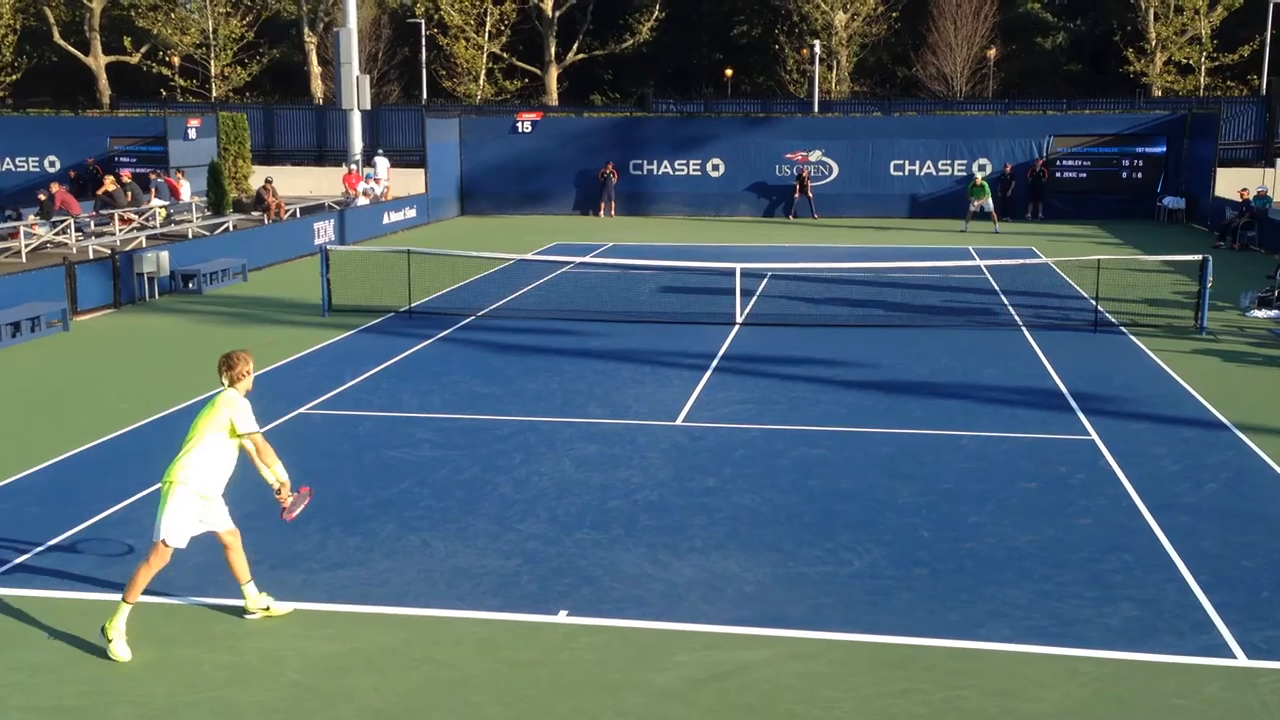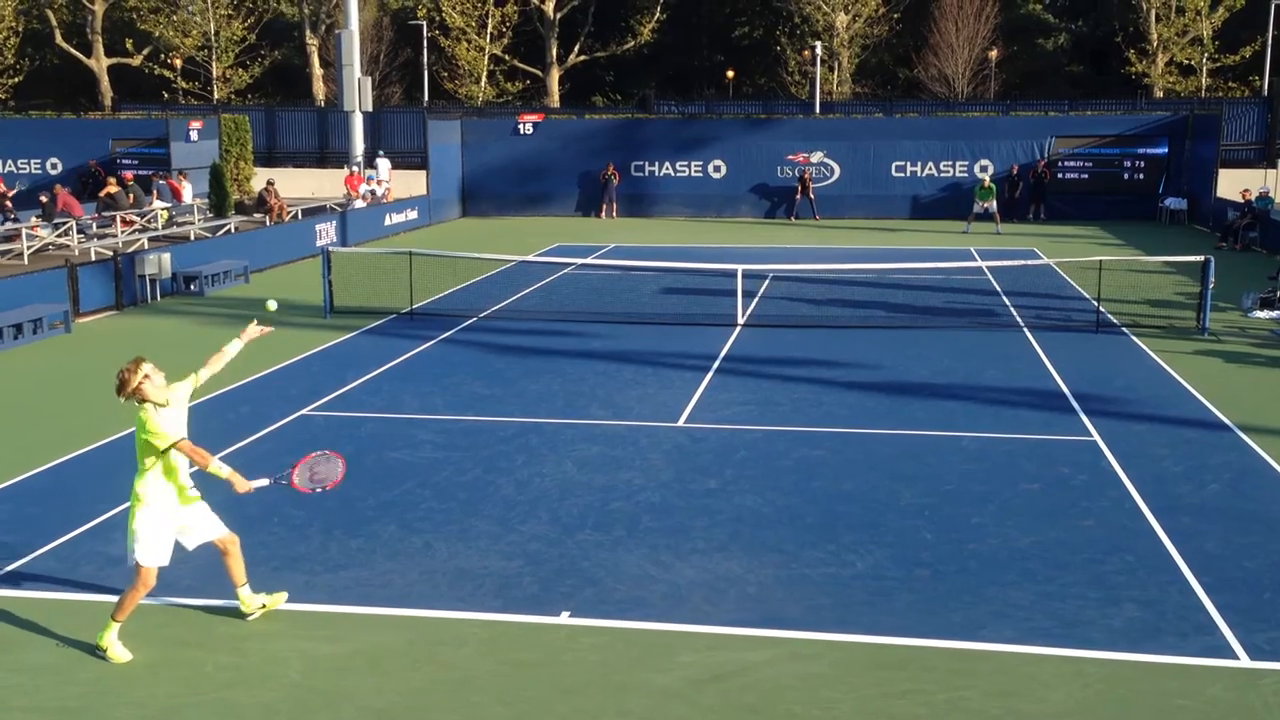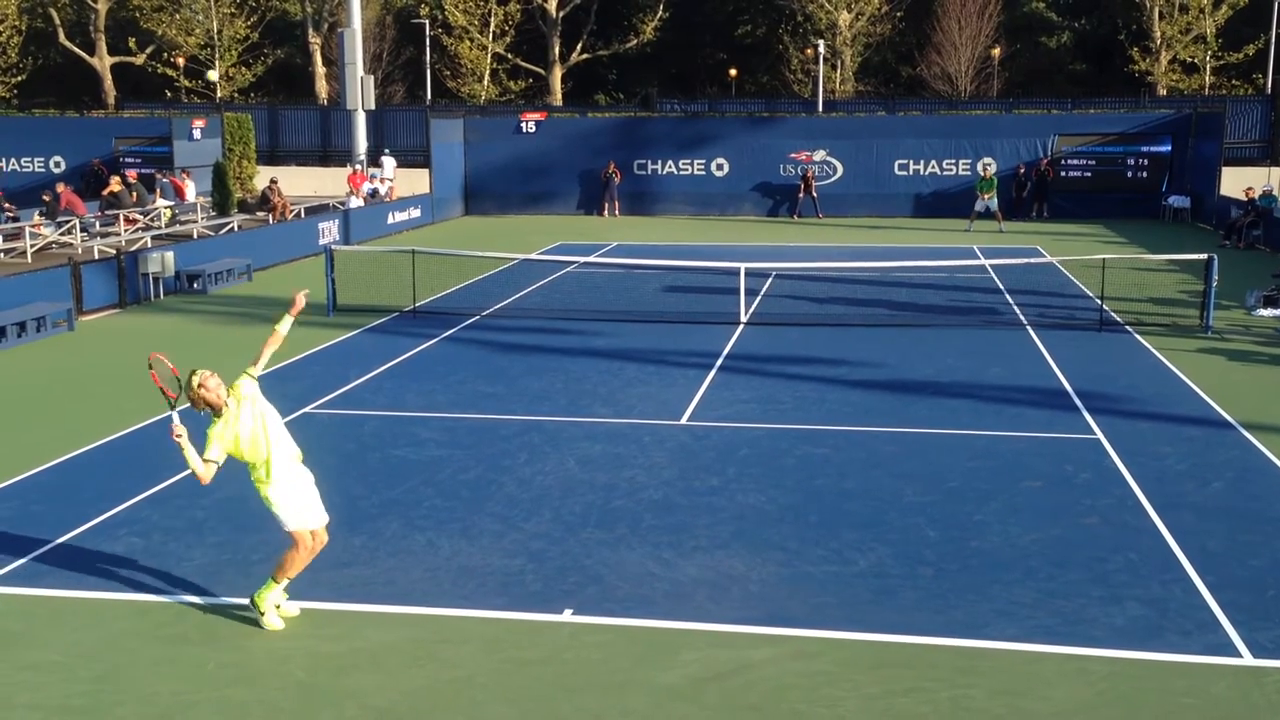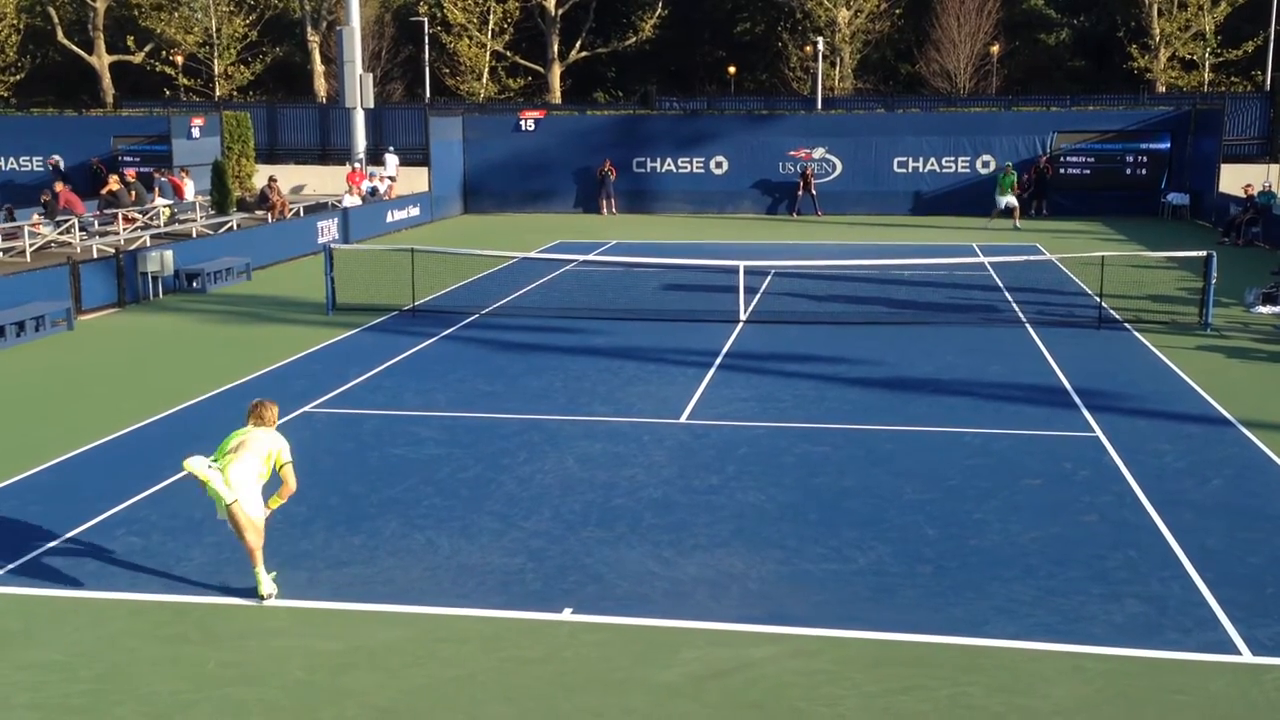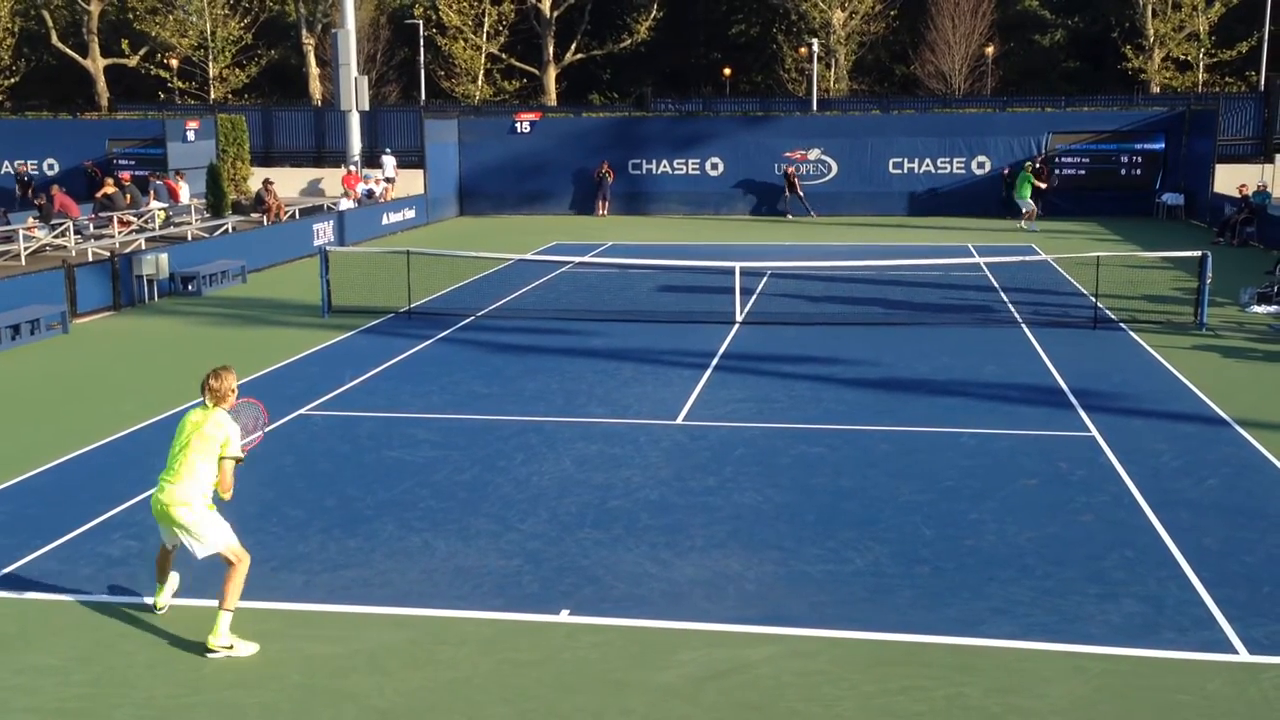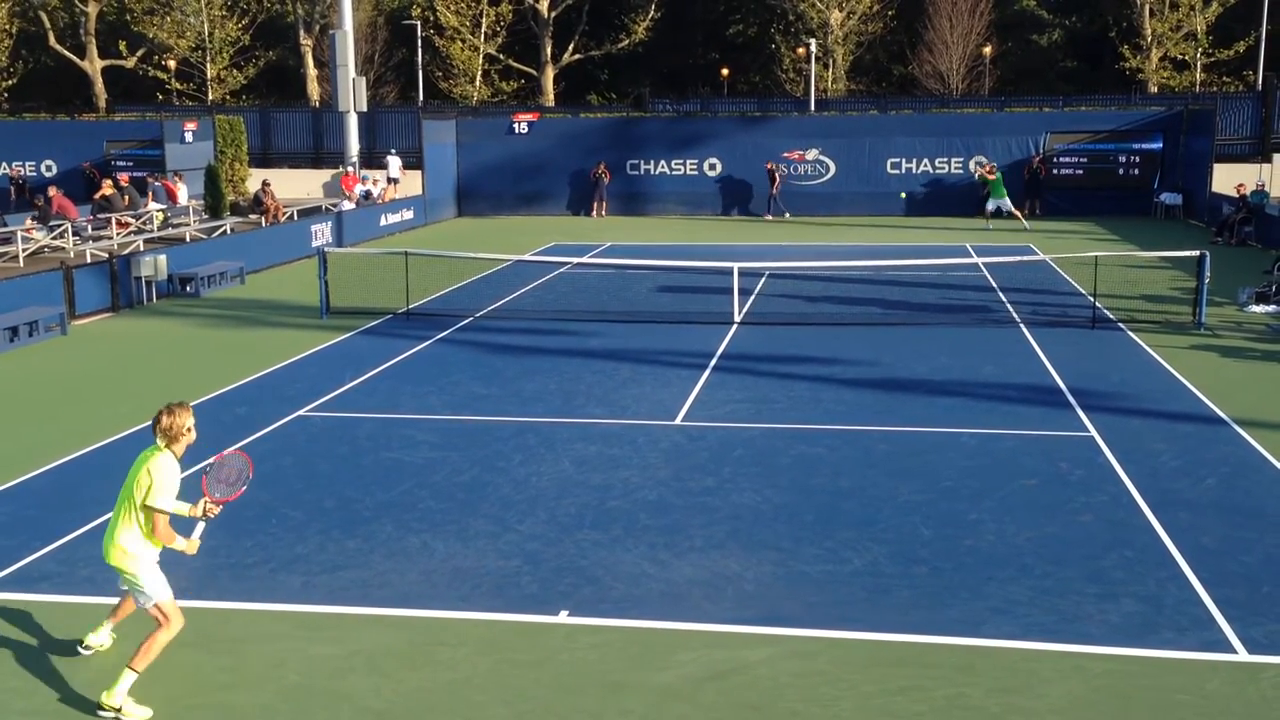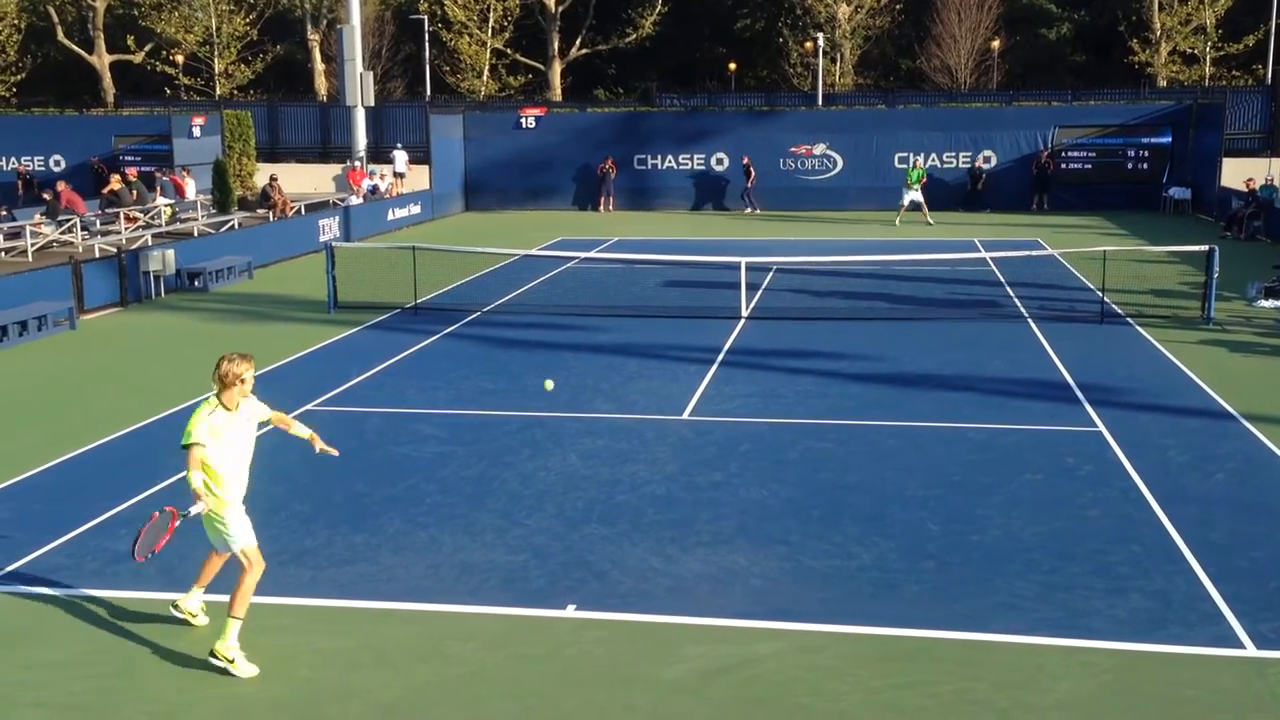
dt=0.7s
person 1, frame 1
left shoulder: (225, 402)
right shoulder: (236, 403)
left elbow: (252, 451)
right elbow: (262, 447)
left wrist: (275, 484)
right wrist: (284, 479)
left hip: (205, 490)
right hip: (185, 487)
left knee: (232, 537)
right knee: (159, 555)
left ankle: (255, 601)
right ankle: (115, 626)
person 1, frame 2
left shoulder: (174, 394)
right shoulder: (151, 420)
left elbow: (210, 368)
right elbow: (193, 453)
left wrist: (242, 338)
right wrist: (230, 475)
left hip: (183, 497)
right hip: (154, 507)
left knee: (230, 543)
right knee: (145, 580)
left ankle: (249, 601)
right ankle: (108, 637)
person 1, frame 3
left shoulder: (243, 388)
right shoulder: (219, 435)
left elbow: (269, 346)
right elbow: (205, 477)
left wrist: (292, 314)
right wrist: (184, 446)
left hip: (298, 475)
right hip: (276, 486)
left knee: (319, 540)
right knee: (303, 544)
left ankle: (273, 593)
right ankle: (264, 600)
person 1, frame 4
left shoulder: (234, 435)
right shoulder: (278, 439)
left elbow: (213, 467)
right elbow: (290, 485)
right wrist: (270, 506)
left hip: (219, 476)
right hip: (243, 476)
right knee: (253, 537)
left ankle: (264, 582)
person 1, frame 5
left shoulder: (190, 415)
right shoulder: (229, 428)
right elbow: (224, 484)
right wrist: (226, 493)
left hip: (163, 498)
right hip: (191, 506)
left knee: (169, 545)
right knee: (239, 560)
left ankle: (160, 597)
right ankle: (221, 637)
person 1, frame 6
left shoulder: (152, 454)
right shoulder: (167, 470)
right elbow: (160, 531)
left wrist: (192, 509)
right wrist: (185, 545)
left hip: (119, 544)
right hip: (135, 552)
left knee: (140, 589)
right knee: (172, 621)
left ankle: (97, 637)
person 1, frame 7
left shoulder: (249, 404)
right shoulder: (204, 417)
left elbow: (279, 418)
right elbow: (192, 462)
left wrist: (312, 436)
right wrist: (198, 486)
left hip: (227, 498)
right hip: (221, 502)
left knee: (222, 550)
right knee: (253, 565)
left ankle: (189, 601)
right ankle: (226, 646)
